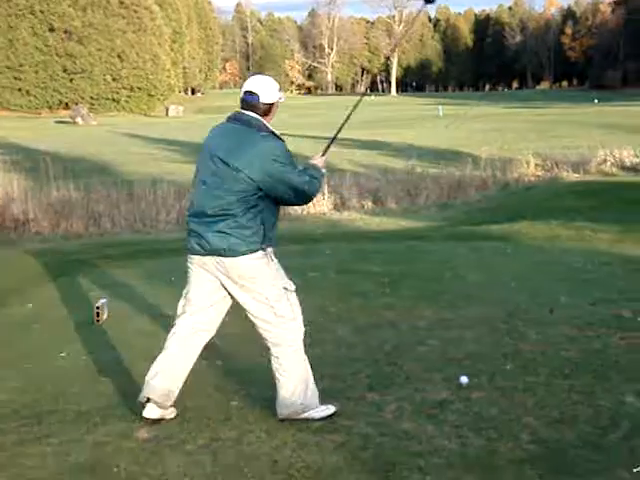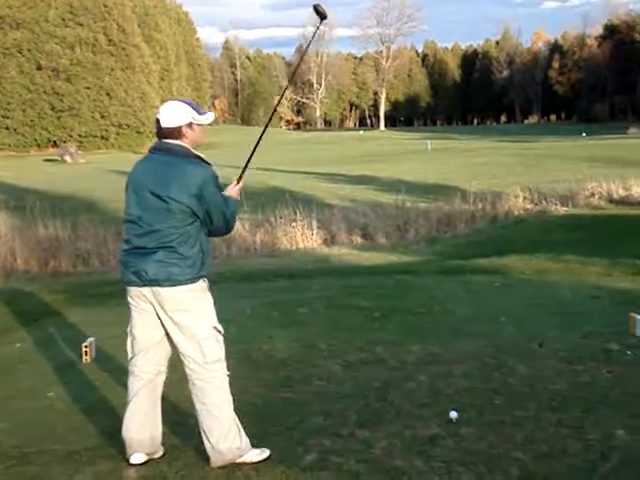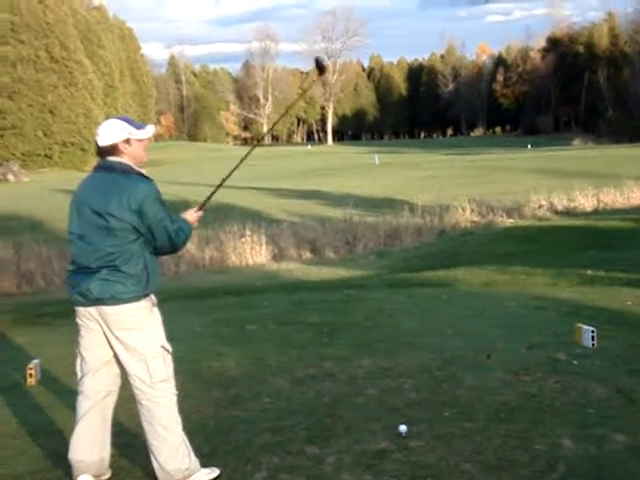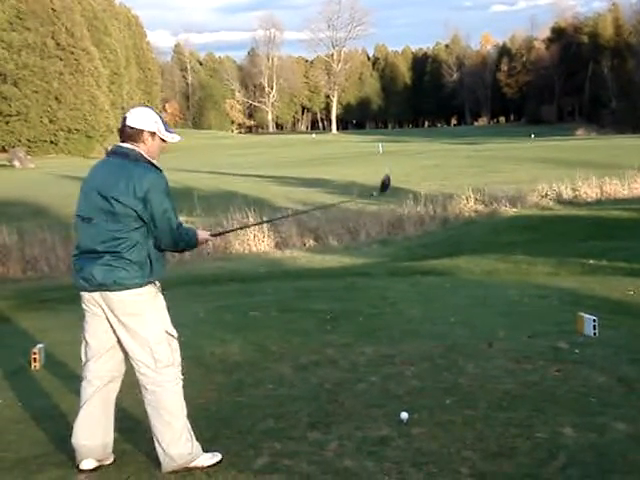
dt=1s
person 1, frame 1
left shoulder: (218, 134)
right shoulder: (269, 146)
right elbow: (299, 191)
right wrist: (315, 170)
left hip: (202, 249)
right hip: (244, 254)
left knee: (191, 323)
right knee: (283, 323)
left ankle: (157, 398)
right ankle: (297, 402)
person 1, frame 2
left shoulder: (141, 169)
right shoulder: (197, 173)
right elbow: (221, 224)
right wrist: (231, 199)
left hip: (139, 279)
right hip: (180, 283)
left knee: (144, 363)
right knee: (207, 365)
left ankle: (140, 443)
right ankle: (227, 447)
person 1, frame 3
left shoulder: (85, 189)
right shoulder: (139, 188)
right elbow: (168, 241)
left wrist: (173, 223)
right wrist: (186, 223)
left hip: (87, 299)
right hip: (127, 301)
left knee: (94, 383)
right knee: (155, 383)
person 1, frame 4
left shoulder: (97, 173)
right shoulder: (148, 177)
right elbow: (169, 236)
right wrist: (195, 238)
left hip: (93, 284)
right hip: (133, 287)
left knee: (99, 369)
right knee: (161, 369)
left ankle: (90, 449)
right ankle: (179, 452)
